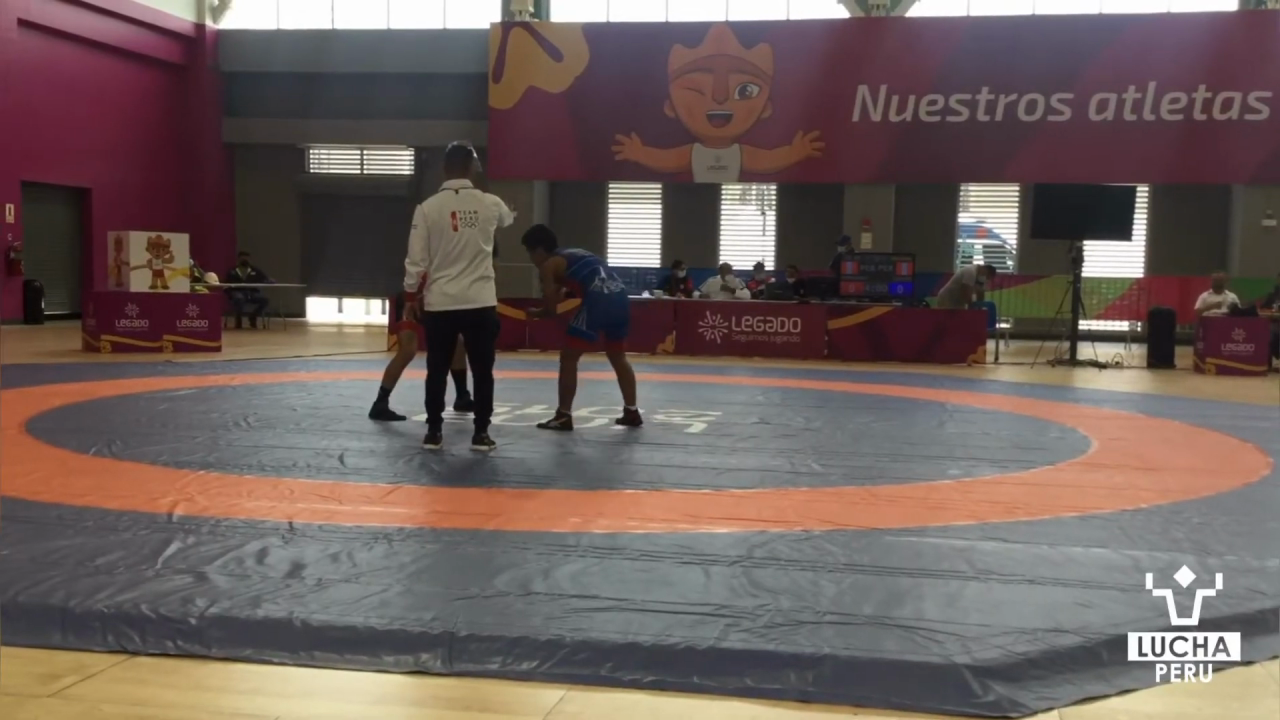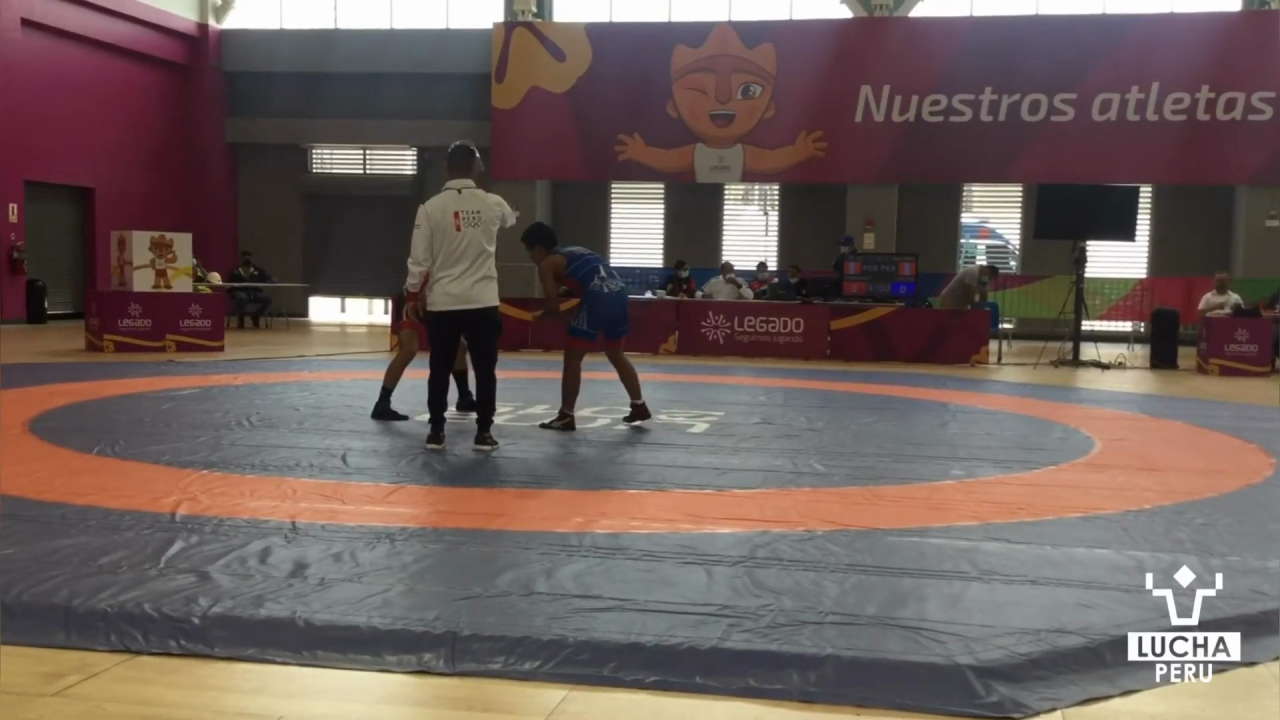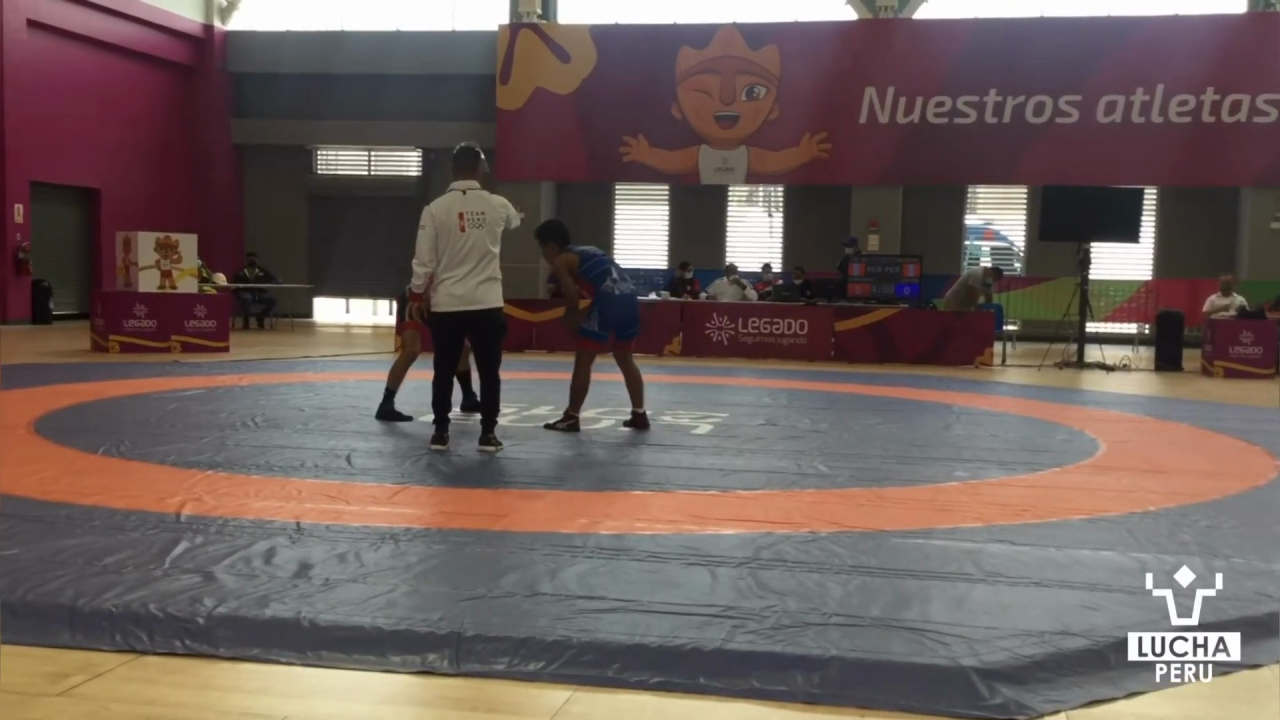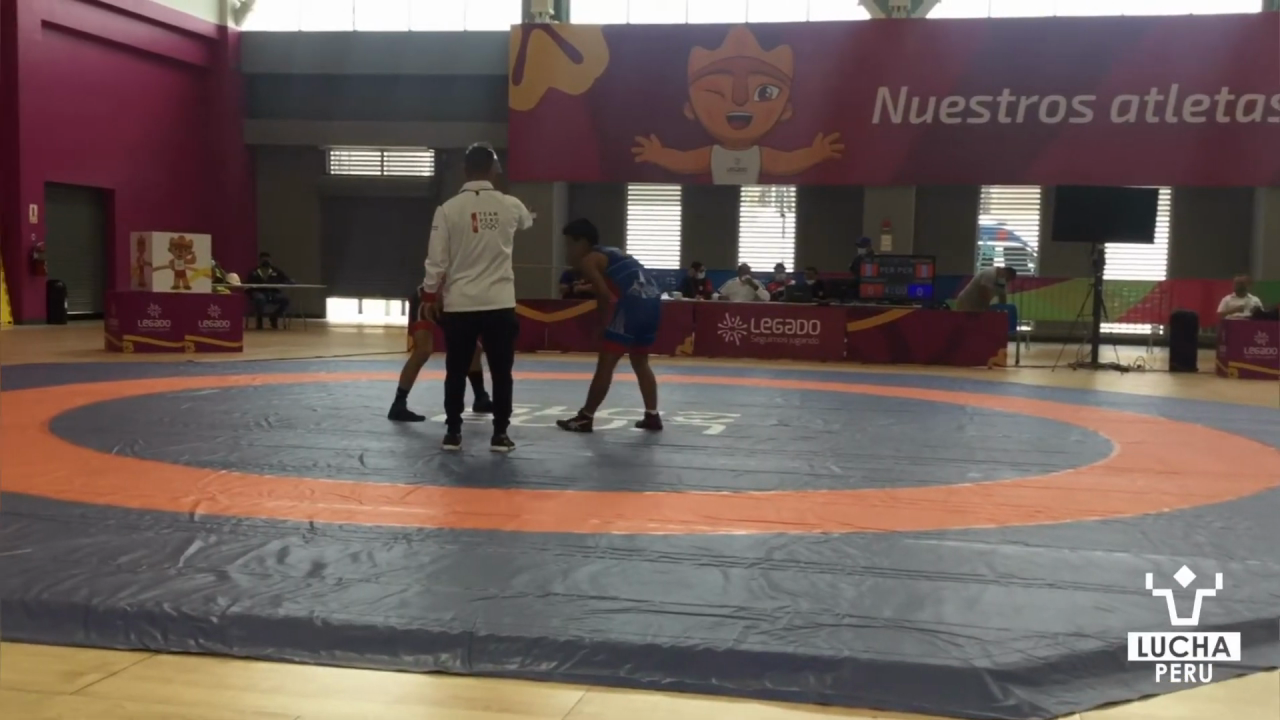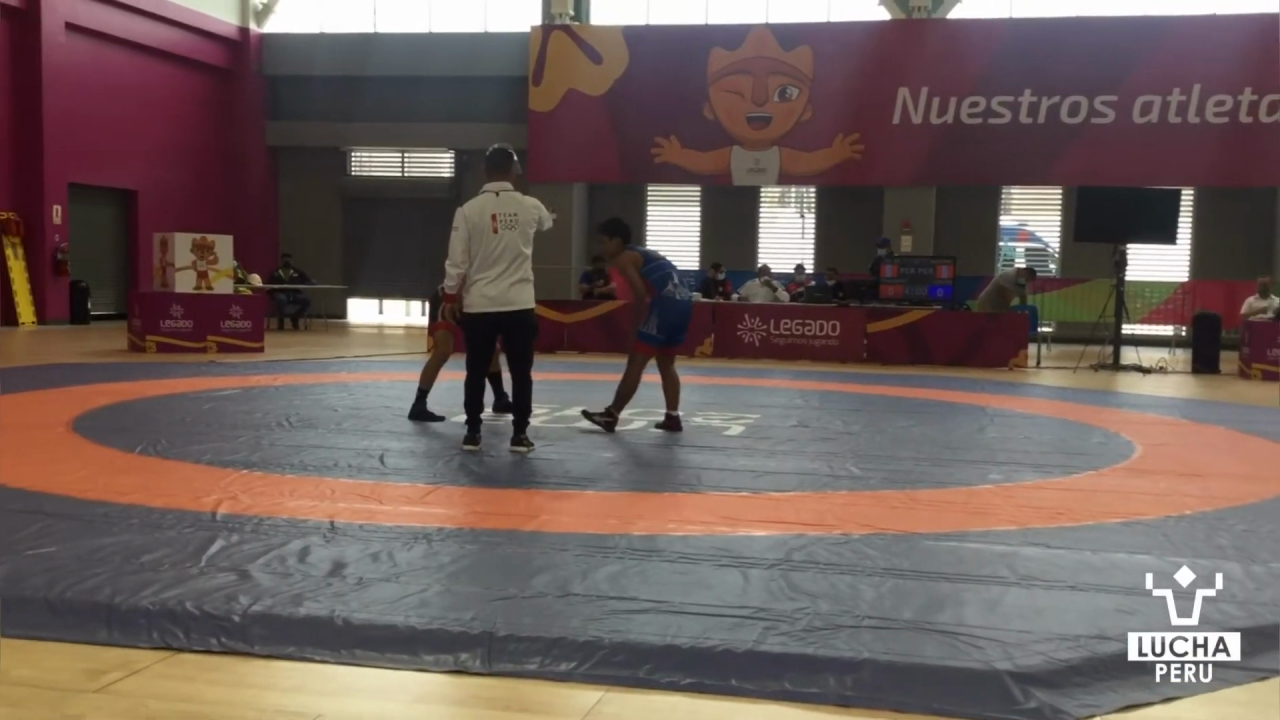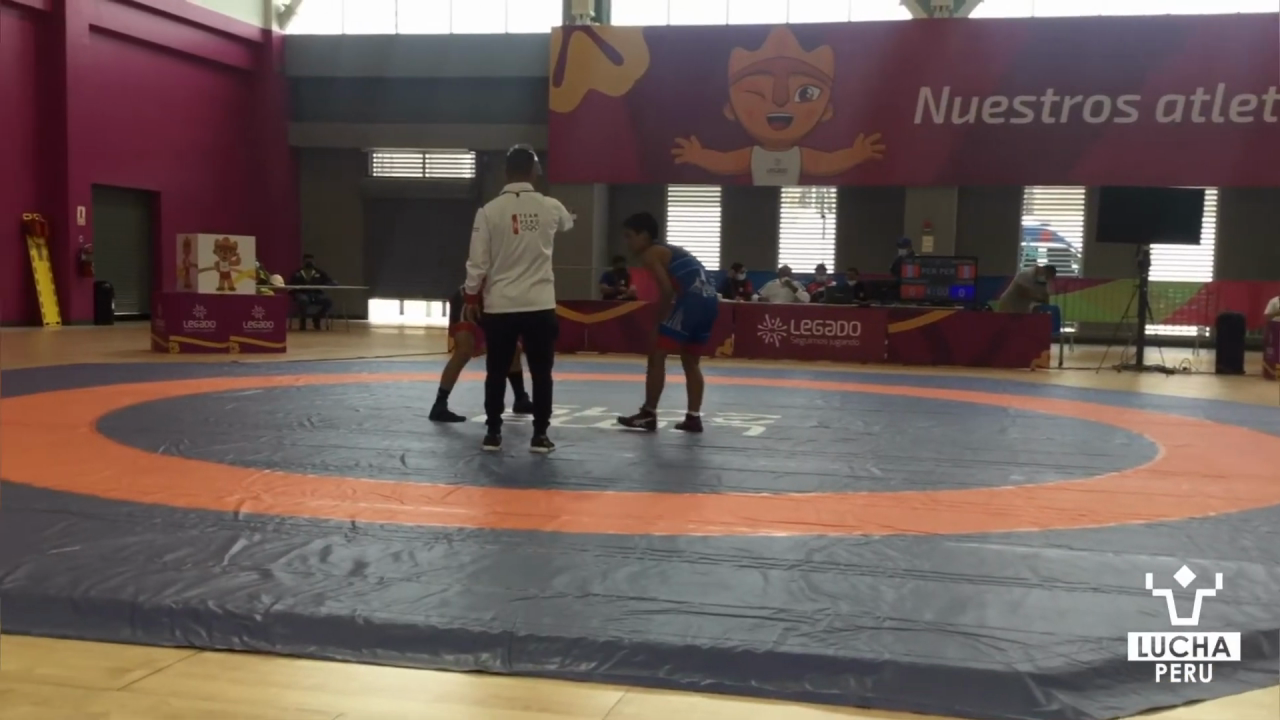
dt=0.2s
person 1, frame 1
left shoulder: (428, 207)
right shoulder: (490, 204)
left elbow: (416, 258)
right elbow: (508, 217)
left wrist: (411, 295)
left hip: (440, 303)
right hip: (480, 302)
left knee: (437, 370)
right knee: (482, 370)
left ankle: (434, 432)
right ankle: (481, 433)
person 1, frame 2
left shoulder: (431, 207)
right shoulder: (493, 204)
left elbow: (419, 258)
right elbow: (511, 219)
left wrist: (413, 295)
left hip: (442, 303)
right hip: (483, 302)
left knee: (440, 370)
right knee: (485, 370)
left ankle: (436, 432)
right ankle: (484, 433)
person 1, frame 3
left shoulder: (436, 208)
right shoulder: (498, 205)
left elbow: (424, 259)
right elbow: (515, 220)
left wrist: (417, 295)
left hip: (447, 304)
right hip: (487, 303)
left knee: (444, 371)
right knee: (489, 371)
left ankle: (441, 433)
right ankle: (488, 434)
person 1, frame 4
left shoulder: (448, 209)
right shoulder: (511, 206)
left elbow: (436, 259)
right elbow: (527, 221)
left wrist: (430, 296)
left hip: (459, 304)
right hip: (499, 303)
left knee: (456, 371)
right knee: (501, 371)
left ankle: (453, 433)
right ankle: (500, 435)
person 1, frame 5
left shoulder: (469, 210)
right shoulder: (531, 207)
left elbow: (457, 260)
right elbow: (547, 222)
left wrist: (450, 297)
left hip: (479, 305)
right hip: (519, 304)
left knee: (476, 372)
right knee: (521, 372)
left ankle: (473, 433)
right ankle: (520, 435)
person 1, frame 6
left shoulder: (490, 210)
right shoulder: (551, 207)
left elbow: (478, 261)
right elbow: (567, 223)
left wrist: (471, 298)
left hip: (500, 306)
right hip: (540, 305)
left knee: (497, 372)
right knee: (541, 372)
left ankle: (493, 434)
right ankle: (540, 435)
person 2, frame 1
left shoulder: (548, 265)
right shoulder: (576, 255)
left elbow: (550, 309)
left wrist: (535, 313)
left hip: (598, 300)
right hip: (619, 297)
left knee: (568, 358)
right knee: (618, 357)
left ankle: (563, 417)
right ankle: (632, 412)
person 2, frame 2
left shoulder: (547, 264)
right shoulder: (576, 252)
left elbow: (554, 307)
left wrist: (541, 316)
left hip: (598, 299)
right hip: (619, 295)
left knee: (572, 358)
right knee: (616, 355)
left ankle: (566, 417)
right ankle: (639, 406)
person 2, frame 3
left shoulder: (560, 261)
right shoulder: (588, 252)
left elbow: (573, 297)
left wrist: (571, 317)
left hip: (608, 300)
right hip: (629, 298)
left knee: (583, 360)
right knee: (625, 359)
left ankle: (571, 418)
right ankle: (639, 415)
person 2, frame 4
left shoulder: (588, 259)
right shoulder: (613, 253)
left elbow: (604, 294)
left wrist: (605, 318)
left hip: (633, 303)
right hip: (653, 301)
left knee: (606, 362)
right knee: (640, 362)
left ankle: (585, 418)
right ankle: (652, 416)
person 2, frame 5
left shoulder: (624, 258)
right shoulder: (645, 254)
left elbow: (640, 293)
left wrist: (640, 320)
left hip: (666, 305)
right hip: (684, 304)
left knee: (636, 362)
right knee: (666, 363)
left ankle: (611, 415)
right ankle: (673, 417)
person 2, frame 6
left shoulder: (651, 253)
right shoulder: (670, 250)
left elbow: (667, 289)
left wrist: (662, 316)
left hip: (692, 301)
right hip: (709, 301)
left knee: (656, 356)
right knee: (691, 362)
left ankle: (648, 414)
right ankle: (693, 417)
person 3, frame 1
left shoulder: (742, 153)
right shoulder: (690, 153)
left elbow: (770, 161)
right elbow: (663, 159)
left wrist: (795, 152)
right wrist: (640, 153)
person 3, frame 2
left shoulder: (745, 154)
right shoulder: (693, 153)
left elbow: (772, 161)
right elbow: (666, 160)
left wrist: (798, 153)
right wrist: (642, 153)
person 3, frame 3
left shoulder: (750, 155)
right shoulder: (698, 154)
left elbow: (777, 162)
right elbow: (670, 161)
left wrist: (803, 154)
right wrist: (647, 155)
person 3, frame 4
left shoulder: (762, 156)
right shoulder: (710, 155)
left elbow: (788, 162)
right elbow: (682, 162)
left wrist: (815, 154)
right wrist: (658, 155)
person 3, frame 5
left shoulder: (782, 156)
right shoulder: (729, 155)
left elbow: (808, 163)
right elbow: (702, 162)
left wrist: (835, 155)
right wrist: (678, 156)
person 3, frame 6
left shoulder: (803, 156)
right shoulder: (750, 156)
left elbow: (829, 163)
right elbow: (722, 163)
left wrist: (856, 155)
right wrist: (699, 156)
